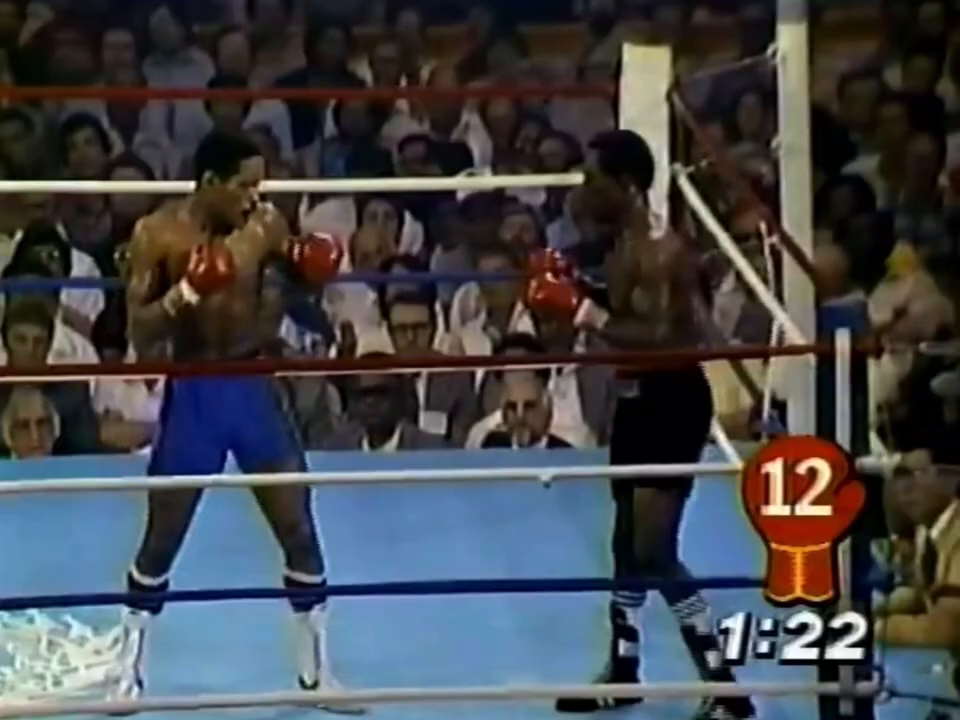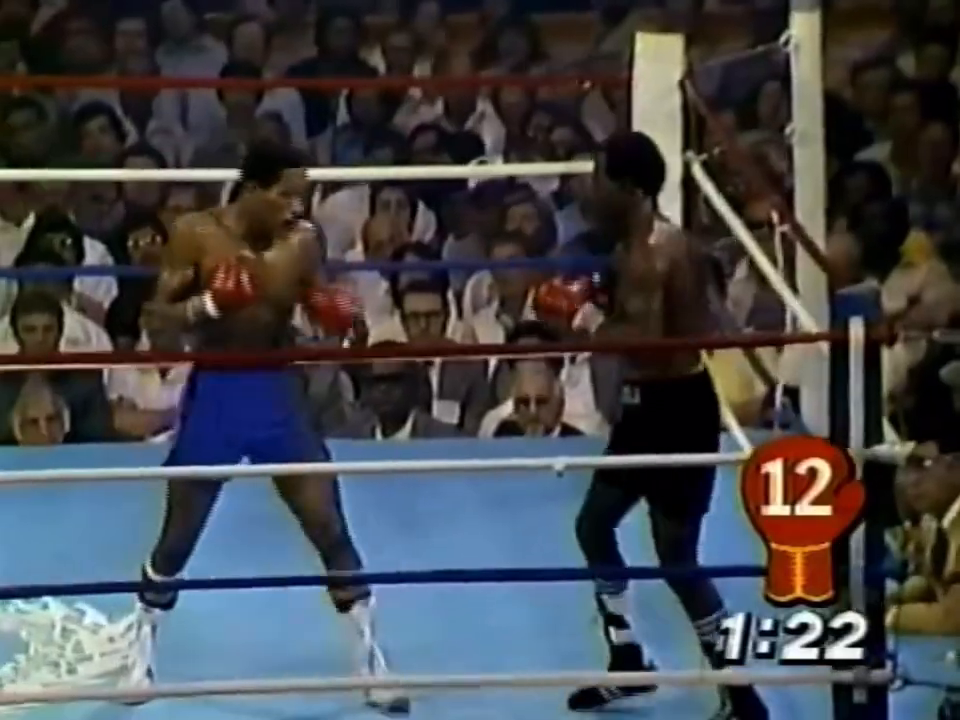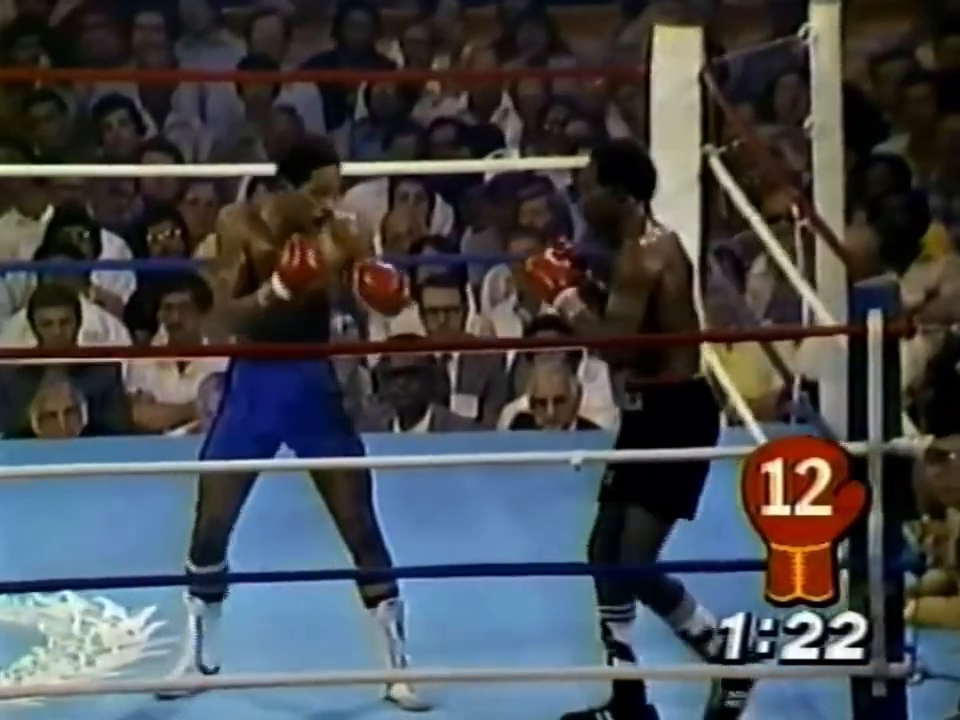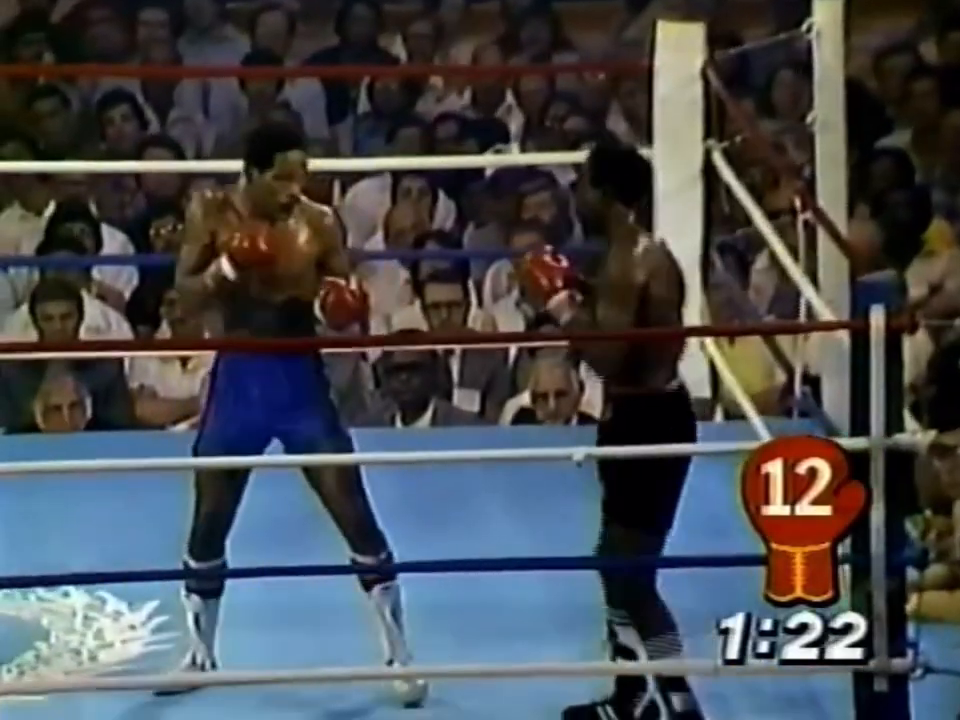
dt=0.3s
person 1, frame 1
left shoulder: (651, 249)
right shoulder: (625, 242)
left elbow: (654, 336)
left wrist: (580, 311)
right wrist: (580, 291)
left hip: (672, 400)
right hip: (641, 398)
left knee: (652, 549)
right knee: (626, 541)
right ankle: (623, 672)
person 1, frame 2
left shoulder: (648, 252)
right shoulder: (647, 242)
left elbow: (641, 343)
right wrist: (605, 300)
left hip: (676, 406)
right hip: (649, 404)
left knee: (676, 562)
right knee: (592, 524)
right ankle: (626, 662)
person 1, frame 3
left shoulder: (639, 258)
right shoulder: (654, 246)
left elbow: (619, 346)
left wrist: (566, 298)
right wrist: (587, 286)
left hip: (673, 414)
right hip: (651, 411)
left knee: (634, 563)
right knee: (605, 553)
person 1, frame 4
left shoulder: (625, 265)
right shoulder: (653, 255)
left elbow: (606, 357)
left wrist: (559, 303)
right wrist: (584, 299)
left hip: (649, 421)
right hip: (649, 415)
left knee: (629, 575)
right knee: (619, 564)
person 2, frame 1
left shoulder: (266, 224)
right shoulder: (156, 234)
left elbow: (303, 275)
right elbow: (139, 337)
left wrist: (314, 267)
right wrist: (184, 293)
left hip: (254, 389)
right hip: (192, 394)
left knee: (299, 534)
right knee: (161, 540)
left ankle: (315, 672)
right ankle: (130, 669)
person 2, frame 2
left shoulder: (303, 241)
right shoulder: (196, 233)
left elbow: (317, 309)
right elbow: (159, 317)
left wrist: (335, 314)
right wrist: (206, 304)
left hip: (276, 390)
right hip: (214, 391)
left knee: (332, 534)
right knee: (177, 540)
left ankle: (374, 668)
right ankle: (143, 659)
person 2, frame 3
left shoulder: (344, 233)
right shoulder: (239, 224)
left elbow: (379, 297)
right elbow: (228, 317)
left wrist: (386, 291)
right wrist: (277, 287)
left hip: (314, 382)
right hip: (251, 383)
left knee: (362, 530)
right knee: (210, 529)
left ankle: (397, 668)
right ankle: (199, 655)
person 2, frame 4
left shoulder: (320, 223)
right shoulder: (210, 211)
left elbow: (343, 301)
right elbow: (186, 296)
left wrist: (345, 305)
right wrist: (226, 266)
left hip: (300, 374)
right hip: (237, 376)
left knee: (356, 518)
right knee: (207, 526)
left ankle: (399, 657)
right ankle: (200, 652)
